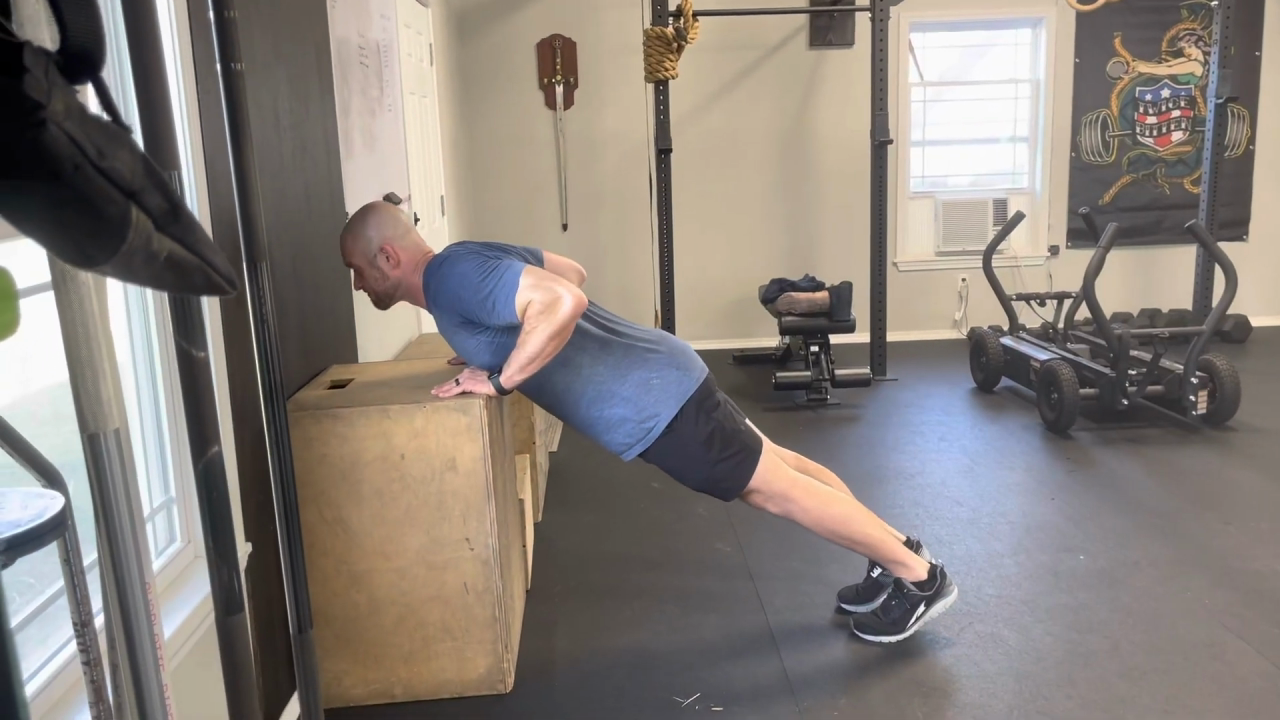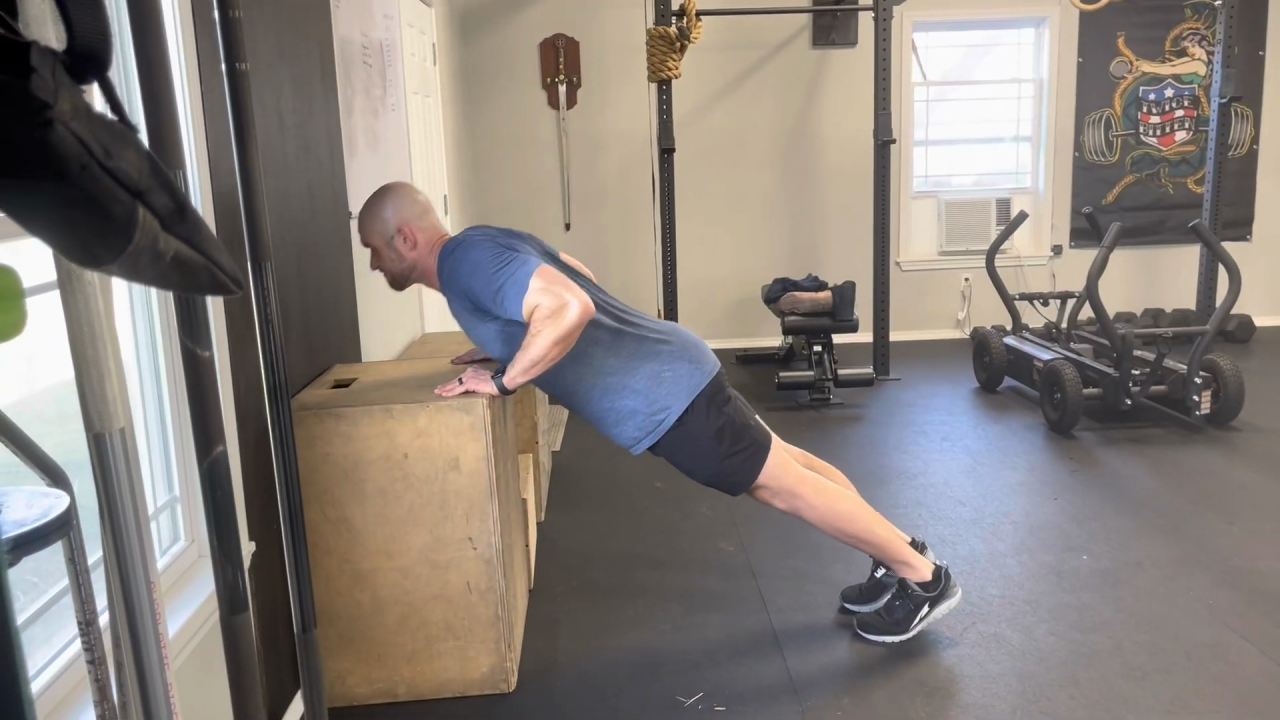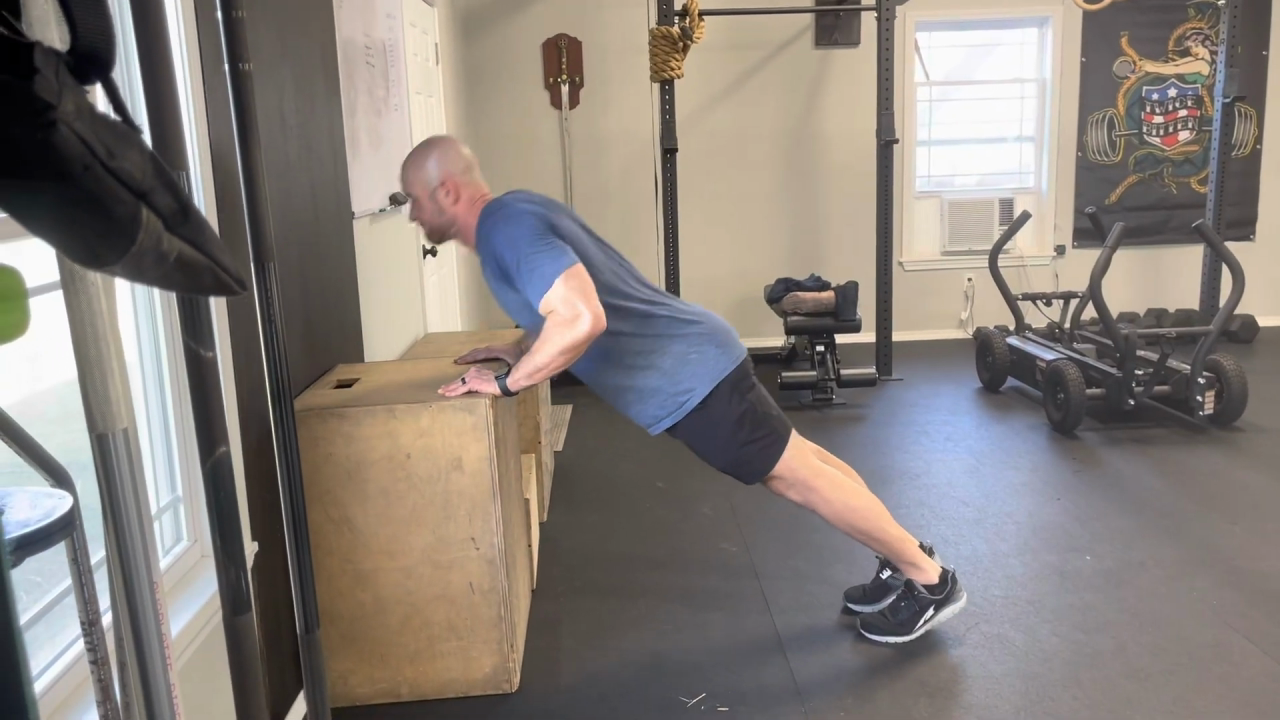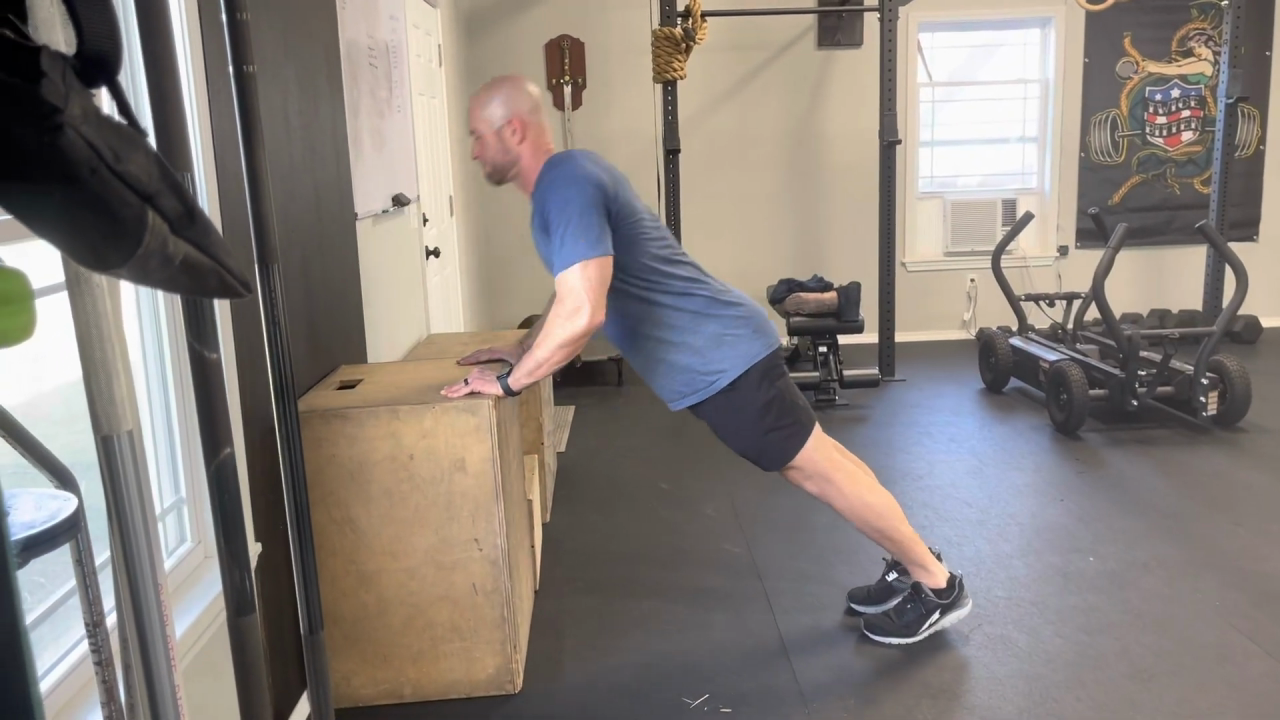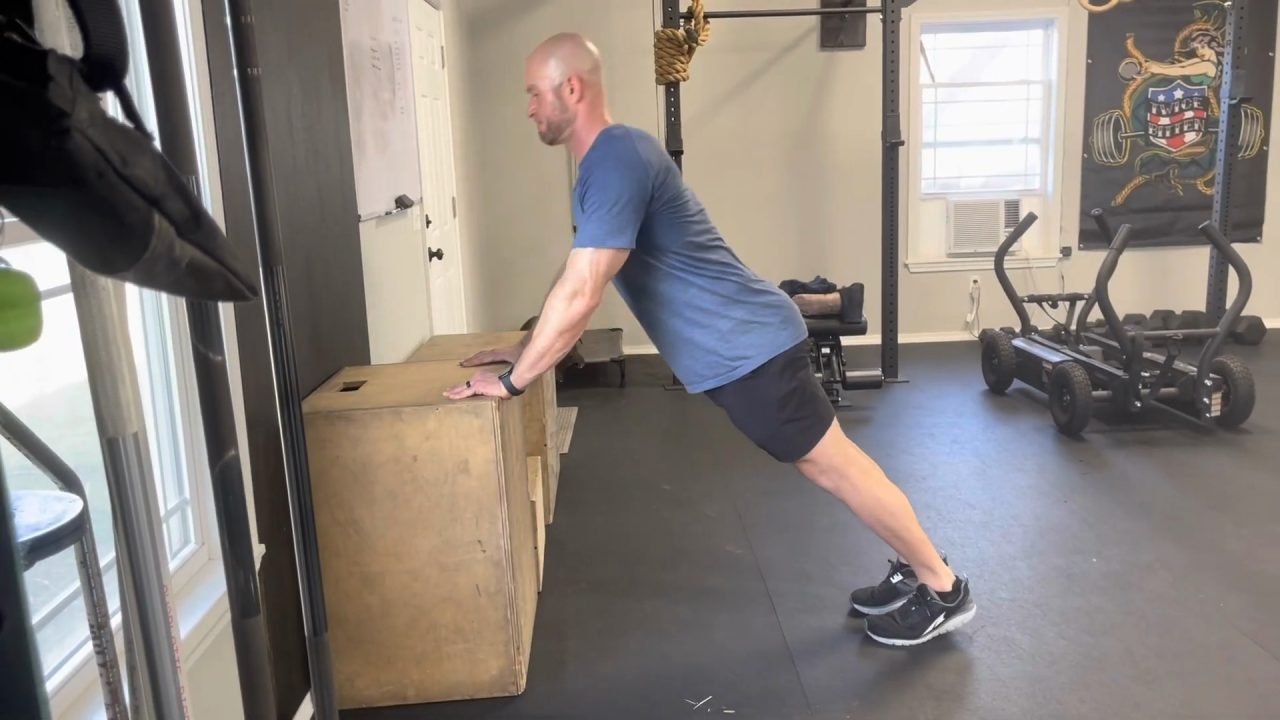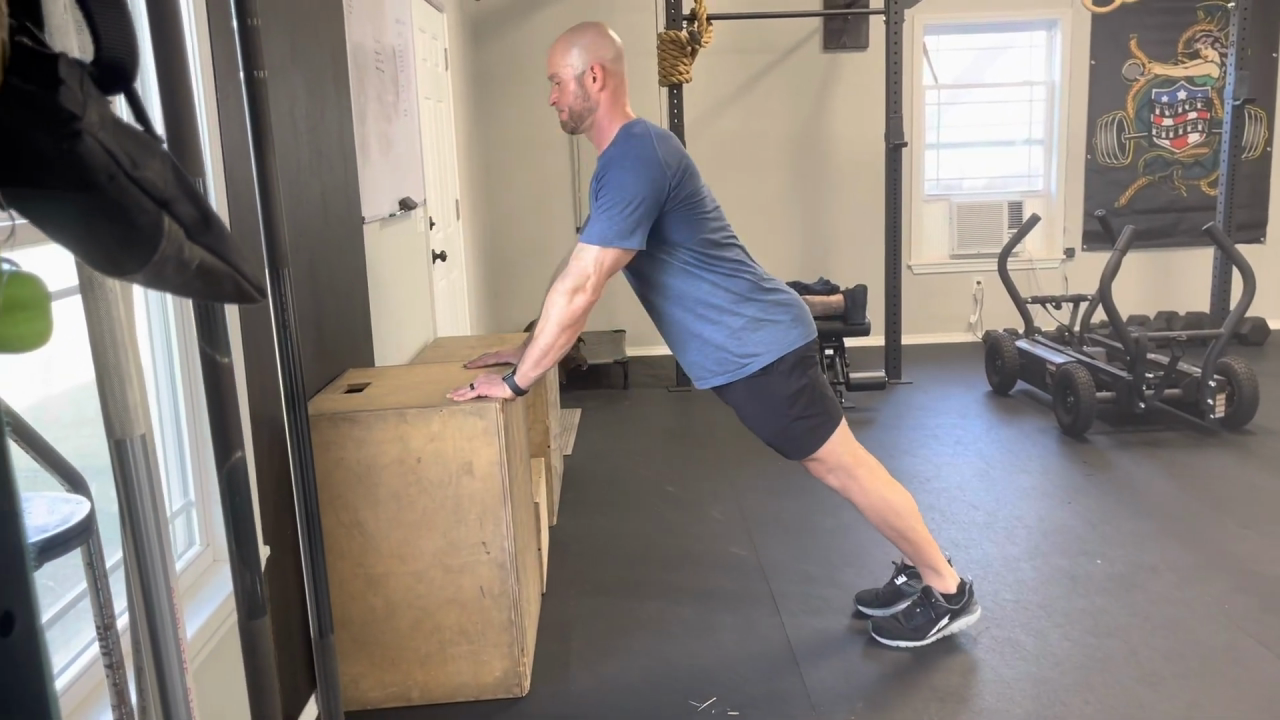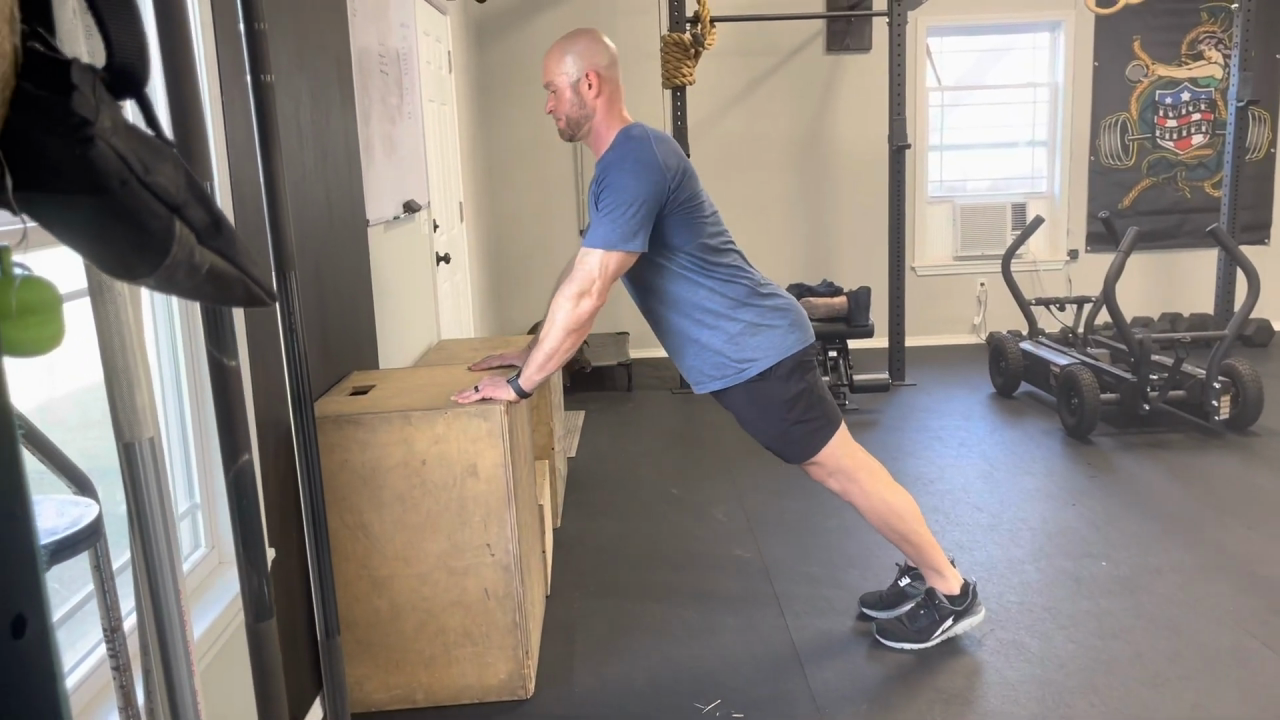
dt=0.2s
person 1, frame 1
left shoulder: (451, 279)
right shoulder: (468, 260)
left elbow: (563, 301)
right elbow: (571, 271)
left wrist: (500, 379)
left hip: (654, 403)
right hip: (661, 377)
left knee: (777, 487)
right knee: (776, 468)
left ankle: (918, 576)
right ankle: (895, 553)
person 1, frame 2
left shoulder: (466, 262)
right shoulder: (482, 244)
left elbow: (572, 308)
left wrist: (502, 379)
right wrist: (502, 345)
left hip: (664, 397)
right hip: (671, 370)
left knee: (786, 484)
right knee: (782, 465)
left ankle: (922, 576)
right ankle: (898, 555)
person 1, frame 3
left shoulder: (506, 229)
right shoulder: (517, 209)
left elbow: (584, 321)
left wrist: (506, 381)
right wrist: (516, 349)
left hip: (688, 380)
right hip: (695, 355)
left knee: (802, 477)
right knee: (800, 463)
left ankle: (928, 581)
right ankle: (905, 561)
person 1, frame 4
left shoulder: (563, 186)
right shoulder: (573, 171)
left elbow: (582, 314)
right elbow: (584, 290)
left wrist: (508, 381)
right wrist: (520, 349)
left hip: (719, 360)
right hip: (724, 343)
left knee: (820, 470)
right knee: (819, 460)
left ankle: (936, 586)
right ankle: (912, 567)
person 1, frame 5
left shoulder: (614, 161)
right shoulder: (617, 150)
left elbow: (580, 297)
right elbow: (582, 279)
left wrist: (512, 381)
right wrist: (525, 348)
left hip: (743, 348)
right hip: (746, 337)
left knee: (835, 465)
right knee: (831, 460)
left ankle: (942, 589)
right ankle: (918, 569)
person 1, frame 6
left shoulder: (634, 159)
right shoulder: (634, 149)
left elbow: (579, 290)
right elbow: (583, 277)
left wrist: (516, 382)
right wrist: (529, 350)
left hip: (753, 347)
right hip: (754, 339)
left knee: (843, 465)
right knee: (839, 462)
left ankle: (947, 590)
right ankle: (921, 571)
person 1, frame 7
left shoulder: (632, 162)
right shoulder: (631, 154)
left elbow: (585, 294)
right elbow: (587, 277)
left wrist: (521, 385)
right wrist: (532, 353)
left hip: (750, 352)
right hip: (752, 343)
left knee: (842, 468)
right knee: (838, 464)
left ankle: (950, 591)
right ankle: (924, 572)
